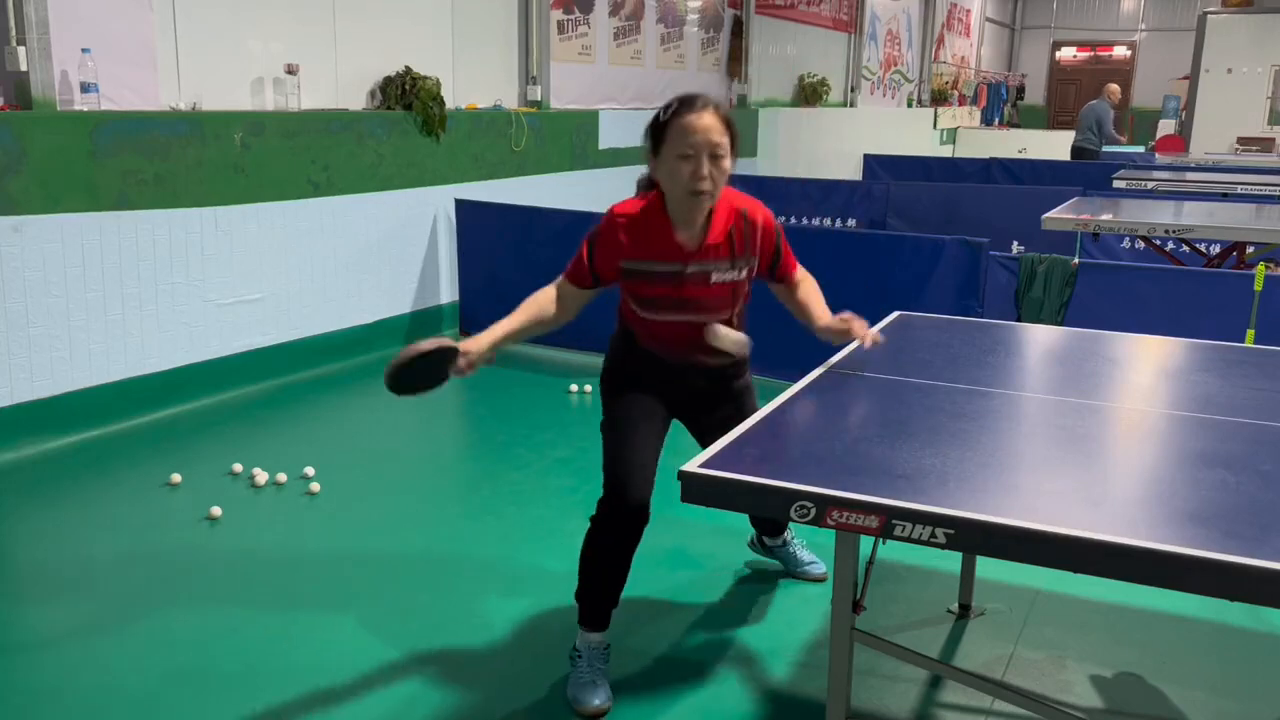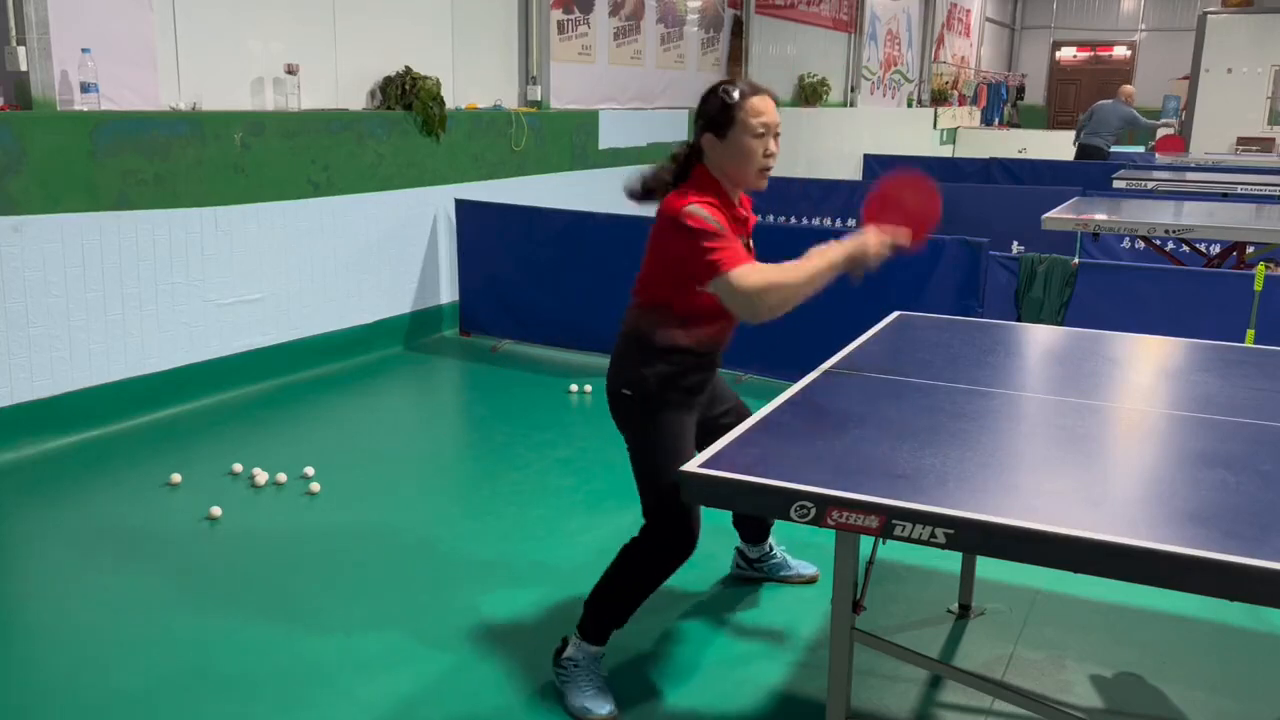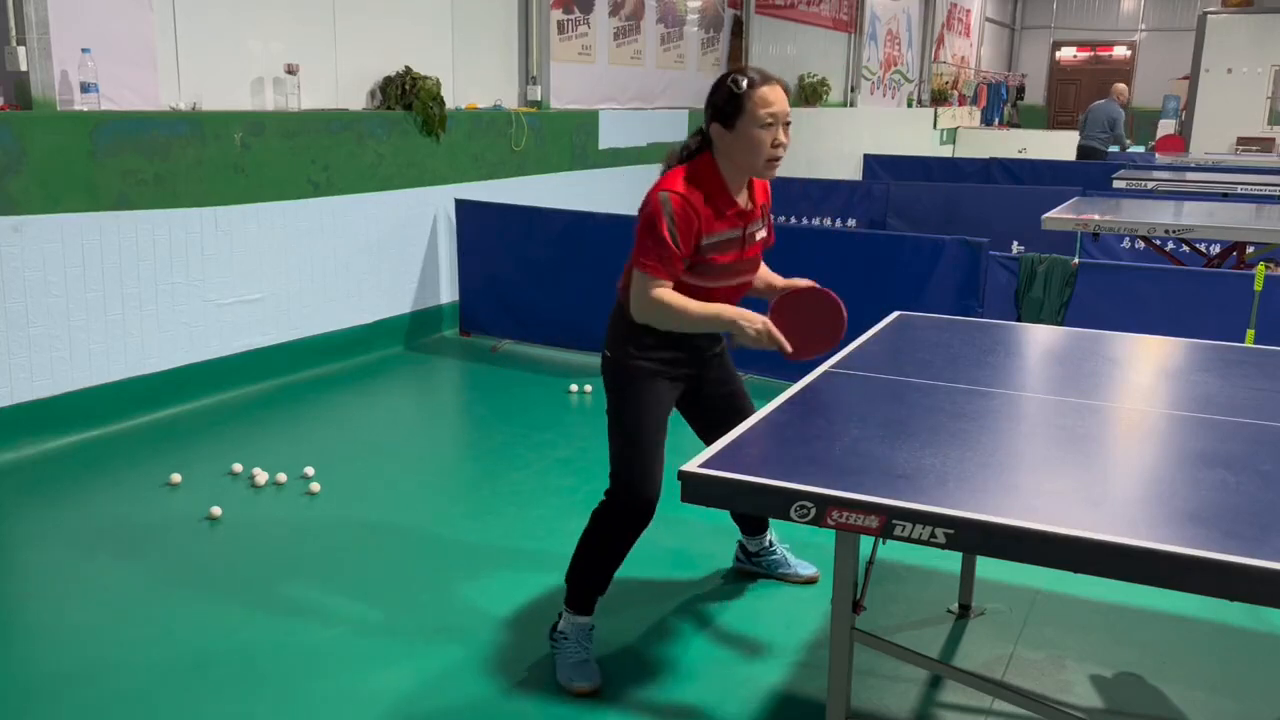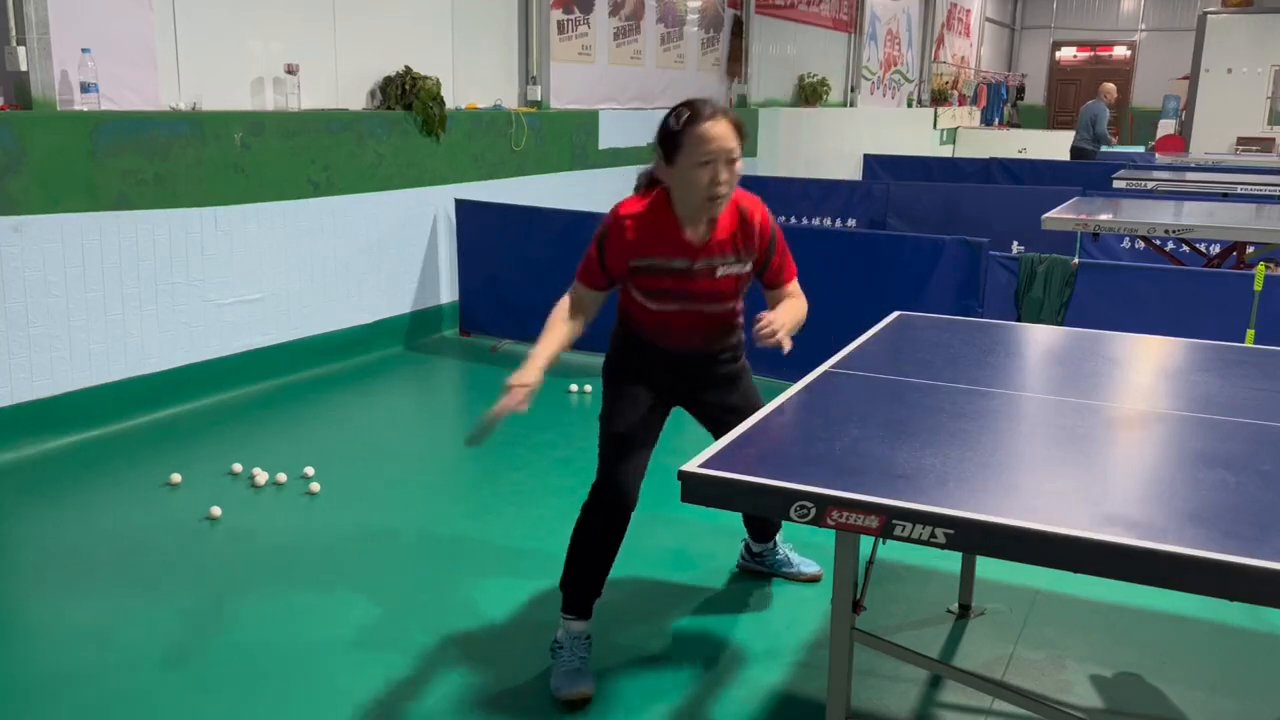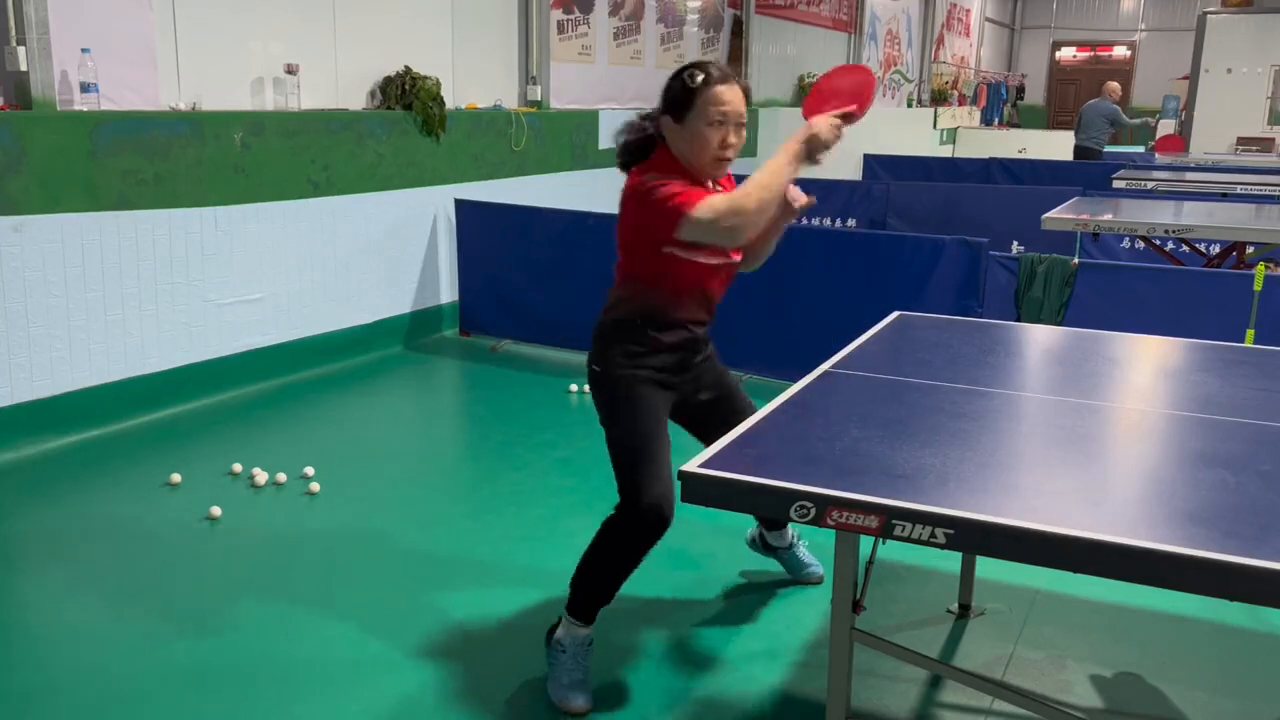
dt=0.4s
person 1, frame 1
left shoulder: (753, 220)
right shoulder: (623, 226)
left elbow: (794, 282)
right elbow: (563, 296)
left wrist: (831, 322)
right wrist: (488, 340)
left hip: (720, 377)
right hip: (640, 377)
right knee: (624, 506)
left ankle: (773, 541)
right ankle: (590, 645)
person 1, frame 2
left shoulder: (733, 199)
right shoulder: (691, 215)
left elbow: (756, 275)
right elbow: (756, 301)
left wrist: (828, 257)
right wrist: (844, 252)
left hip: (693, 376)
right hip: (650, 383)
right knee: (673, 529)
left ankle: (754, 553)
right ankle: (579, 654)
person 1, frame 3
left shoulder: (758, 191)
right shoulder: (676, 199)
right elbow: (646, 302)
left wrist: (786, 290)
right wrist: (729, 318)
left hip: (704, 350)
right hip: (644, 354)
right knee: (634, 495)
left ankle: (756, 548)
right ankle: (573, 625)
person 1, frame 4
left shoulder: (752, 219)
right shoulder: (627, 225)
left elbow: (791, 296)
right elbow: (577, 305)
left wrist: (781, 321)
right wrist: (535, 366)
left hip: (717, 362)
right hip: (639, 366)
right knee: (615, 494)
left ankle: (764, 548)
right ankle: (572, 632)
person 1, frame 5
left shoulder: (730, 182)
right shoulder: (651, 188)
left elbow: (745, 259)
right elbow: (736, 219)
left wrist: (782, 216)
right wrist: (798, 148)
left hip: (693, 356)
right hip: (633, 362)
right knee: (649, 508)
left ankle: (776, 538)
right ankle: (571, 636)
